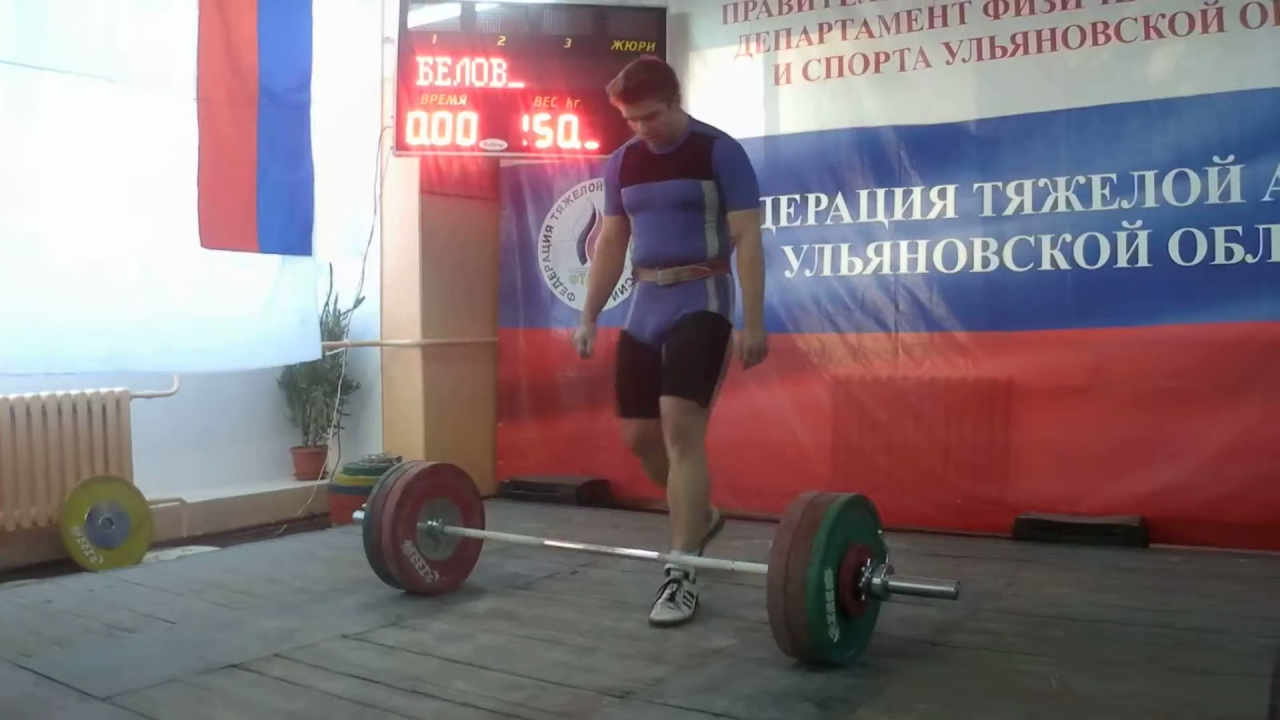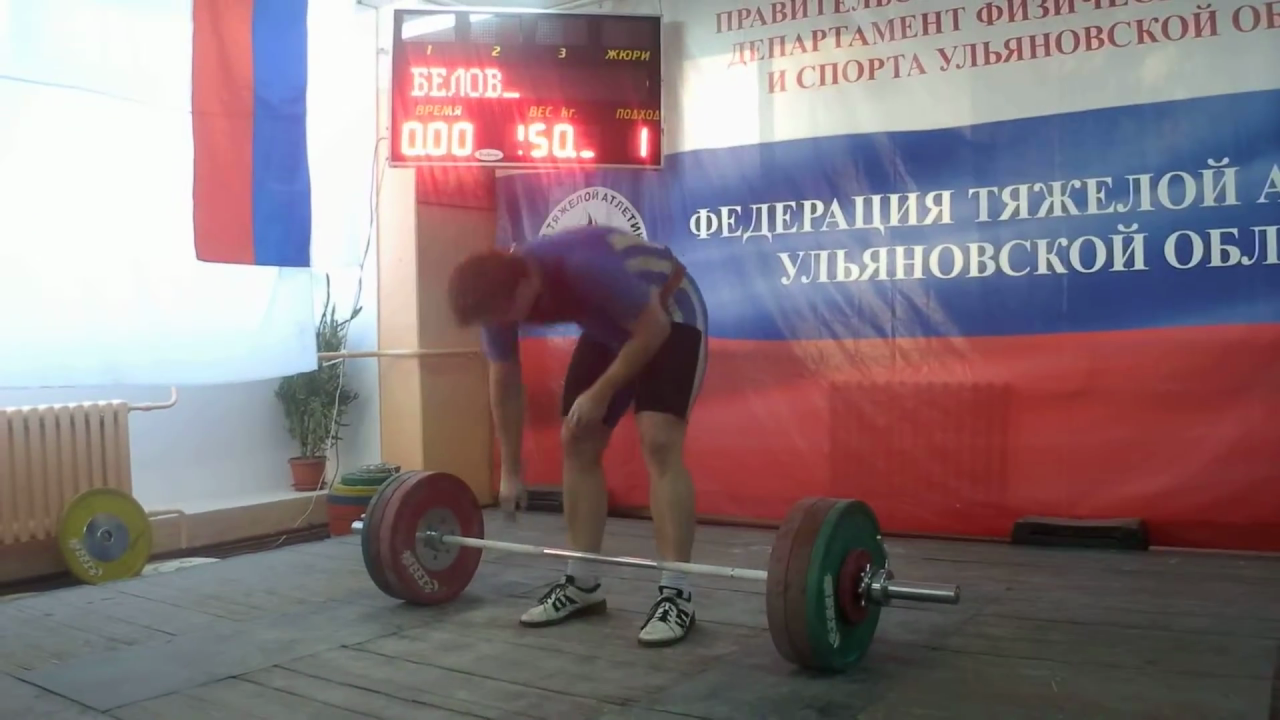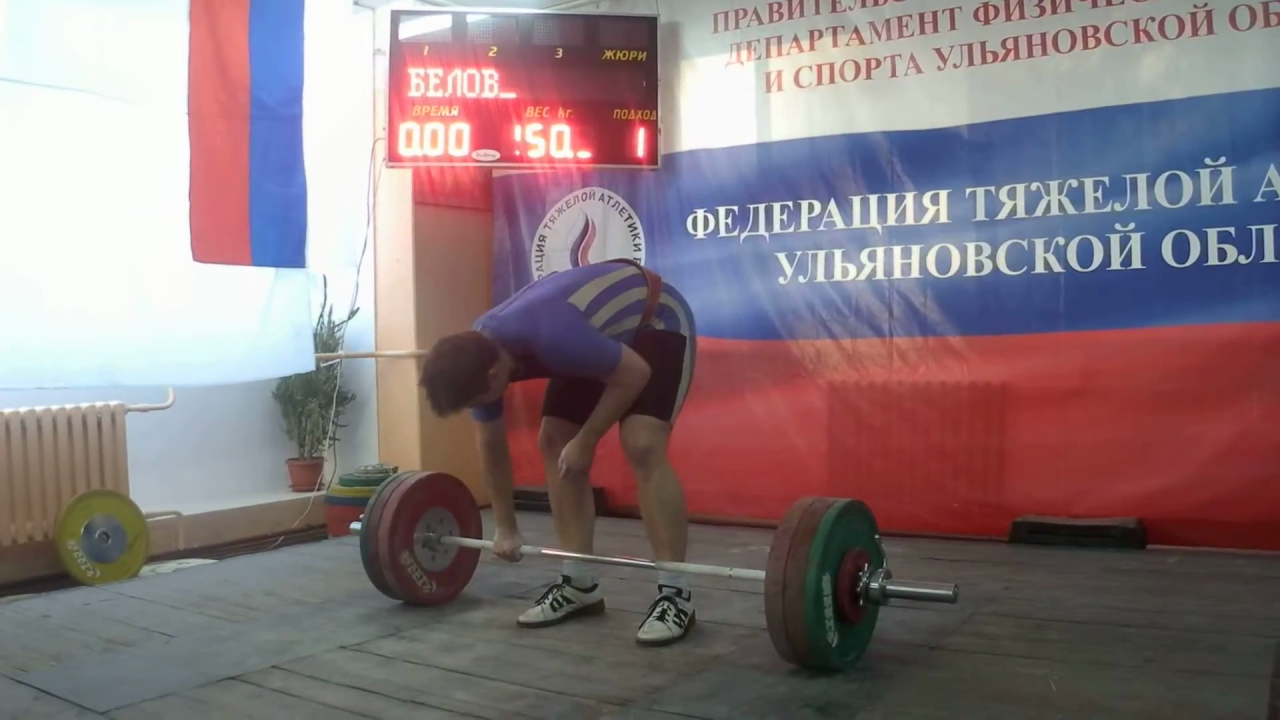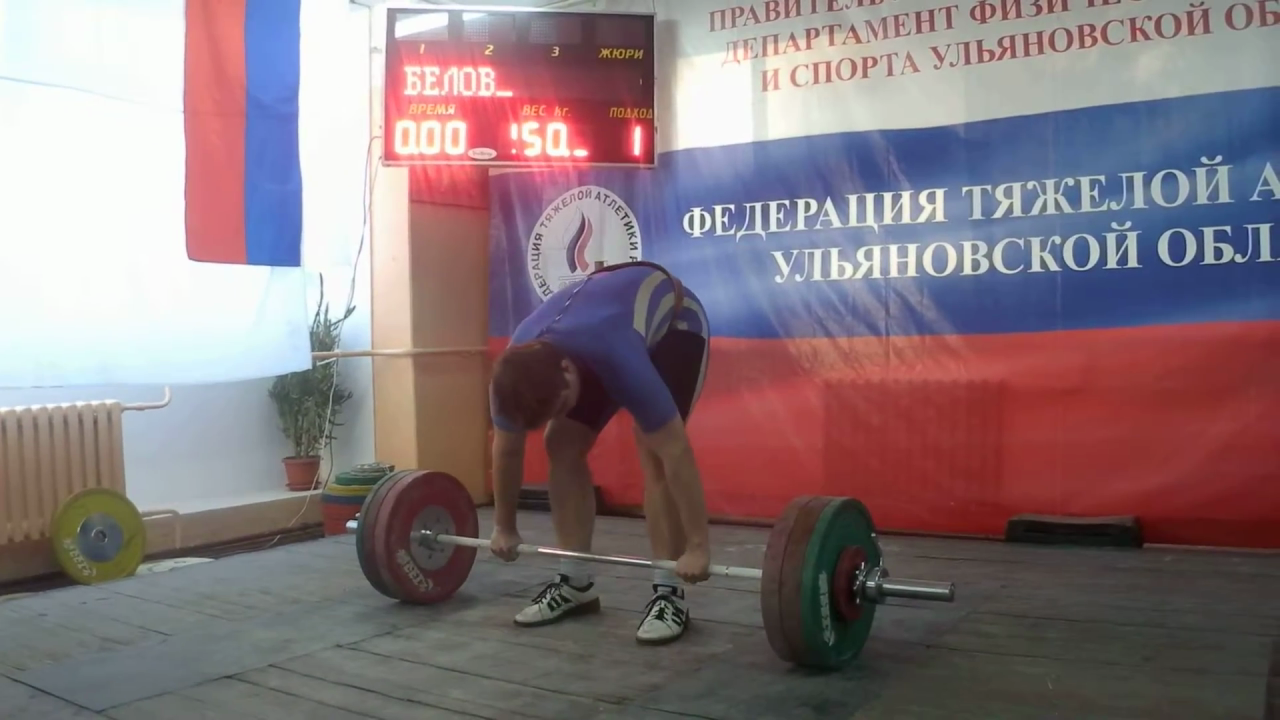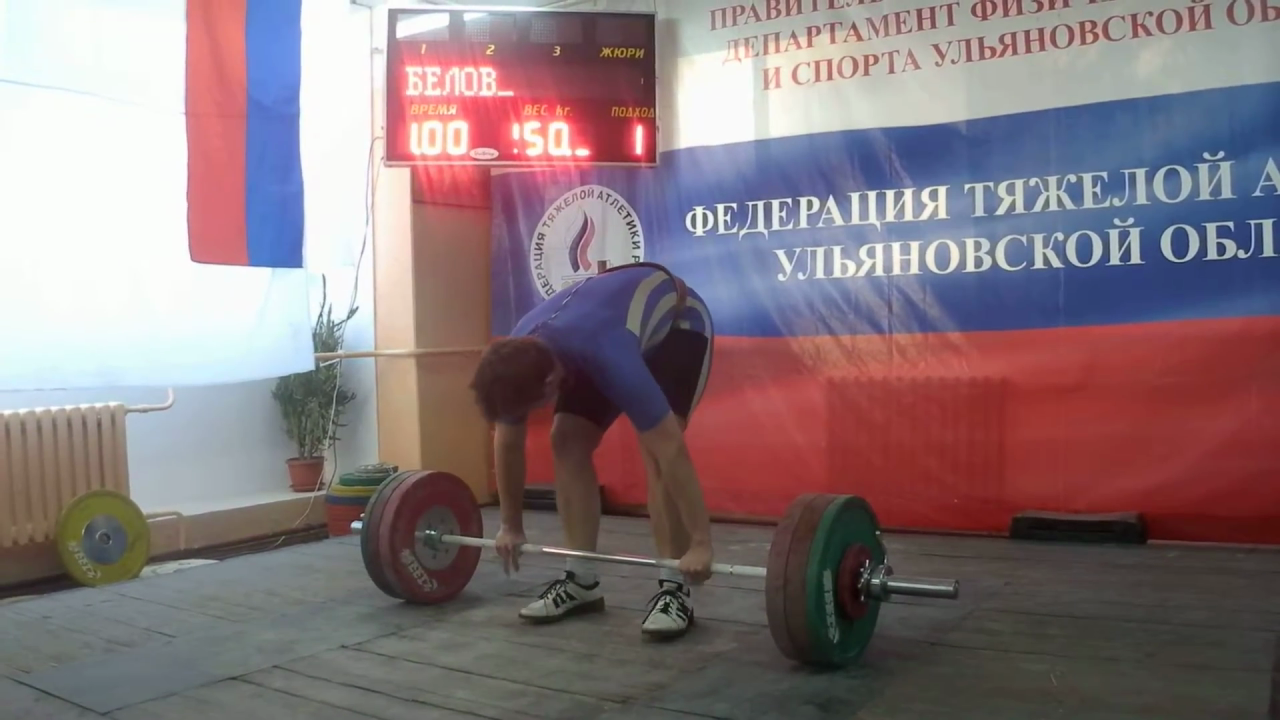
dt=1s
person 1, frame 1
left shoulder: (719, 152)
right shoulder: (623, 162)
left elbow: (748, 239)
right elbow: (610, 244)
left wrist: (753, 322)
right wrist: (589, 316)
left hip: (701, 301)
right hip: (644, 304)
left knee: (682, 429)
right knee: (639, 436)
left ankle: (681, 573)
right ankle: (700, 515)
person 1, frame 2
left shoulder: (584, 267)
right shoulder: (499, 297)
left elbow: (653, 327)
right elbow: (505, 383)
left wrist: (600, 394)
right wrist: (510, 470)
left hip: (669, 317)
right hip: (609, 326)
left knee: (658, 440)
right knee: (578, 441)
left ankle: (677, 593)
right ankle: (582, 583)
person 1, frame 3
left shoulder: (553, 336)
right shoulder: (479, 353)
left elbow: (635, 376)
right elbow: (492, 443)
left wrist: (584, 440)
right wrist: (505, 527)
left hip: (657, 320)
right hip: (605, 327)
left knee: (642, 446)
right knee: (553, 443)
left ankle: (675, 595)
right ankle: (579, 584)
person 1, frame 4
left shoulder: (617, 358)
right shoulder: (517, 372)
left elbow: (676, 453)
right elbow: (507, 451)
left wrist: (697, 546)
right wrist: (504, 528)
left hip: (674, 323)
left knee: (652, 448)
right knee: (561, 445)
left ankle: (669, 593)
right ankle: (575, 583)
person 1, frame 5
left shoulder: (607, 357)
right shoulder: (515, 359)
left elbow: (672, 450)
right elbow: (508, 444)
left wrist: (700, 544)
right wrist: (510, 526)
left hip: (679, 324)
right hip: (615, 313)
left knee: (655, 449)
right knee: (567, 442)
left ankle: (674, 589)
right ankle: (581, 580)
